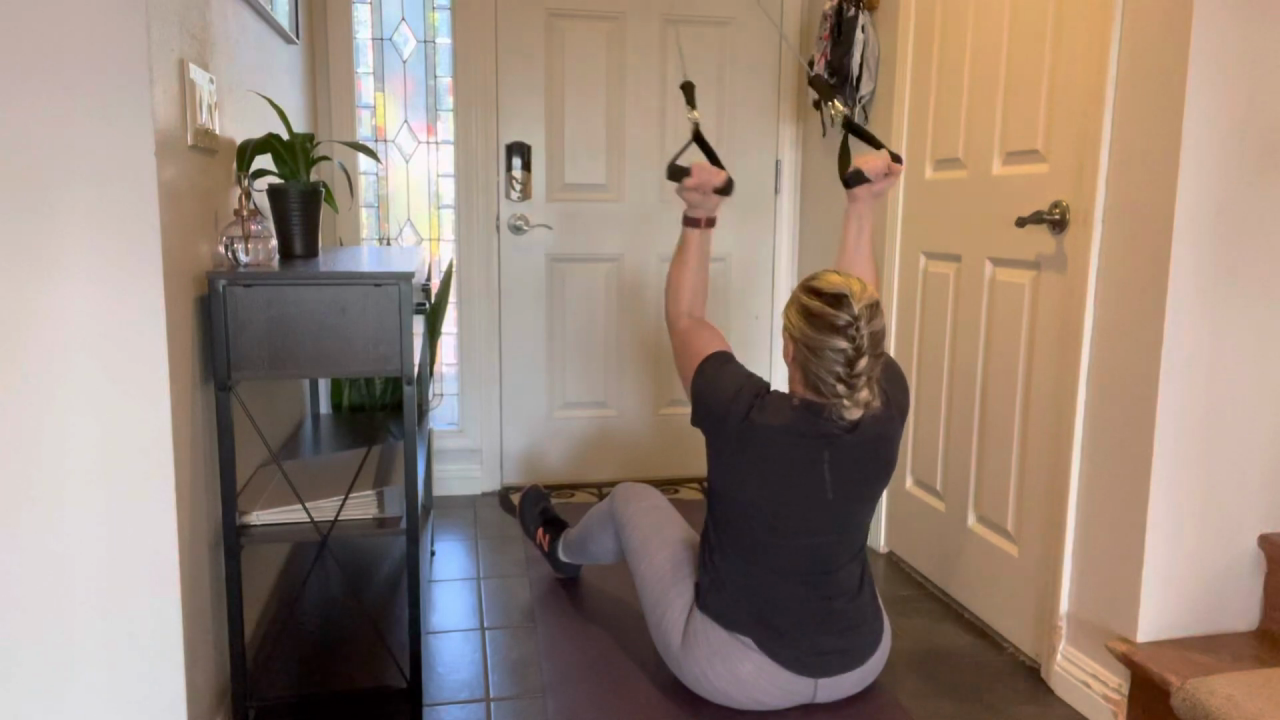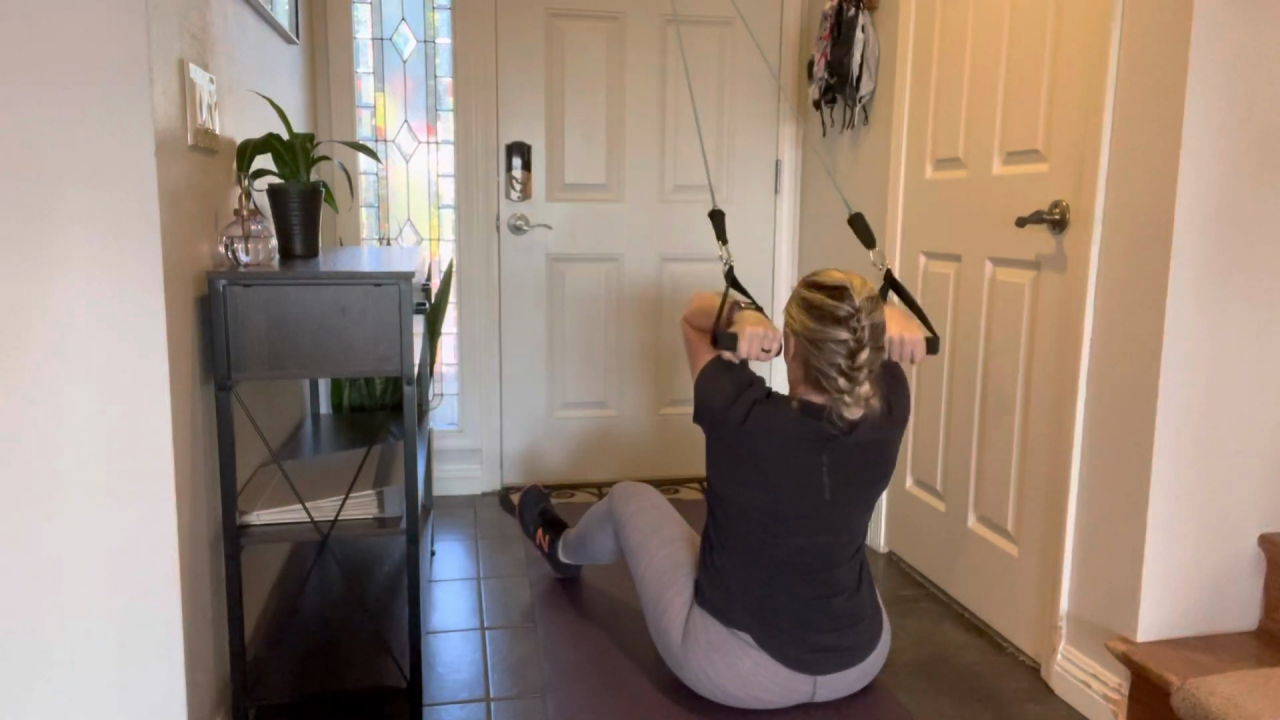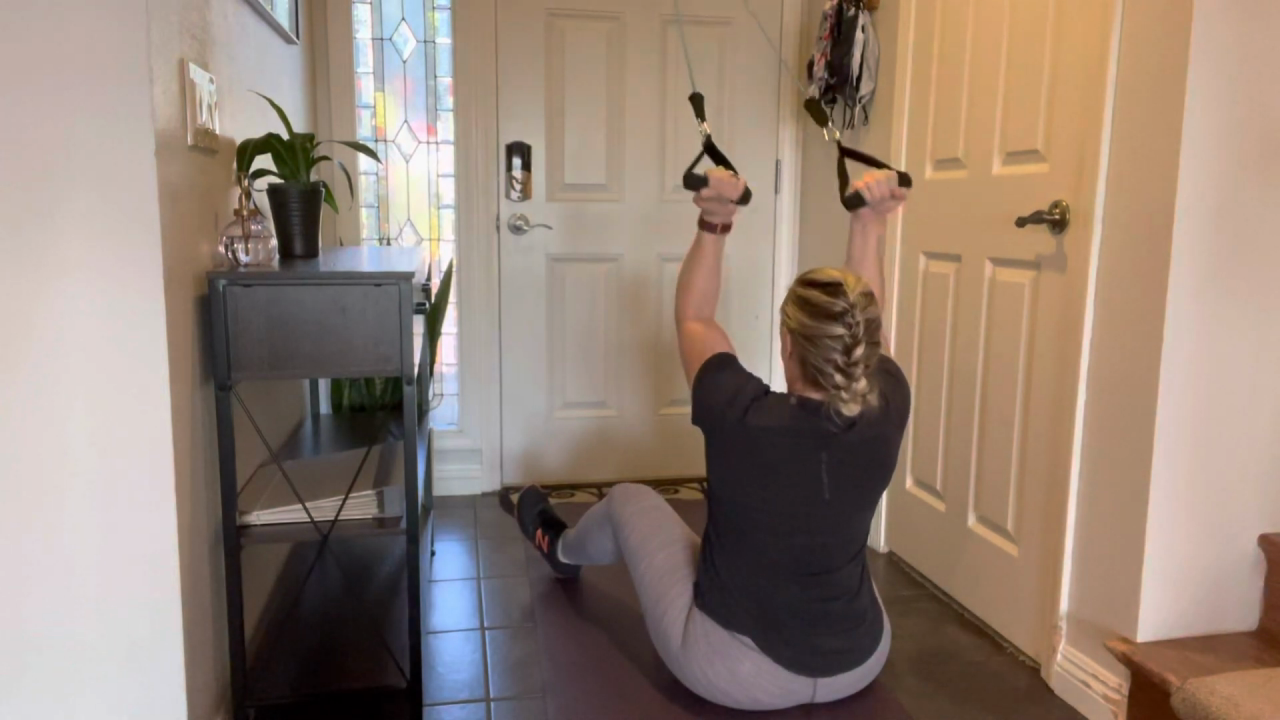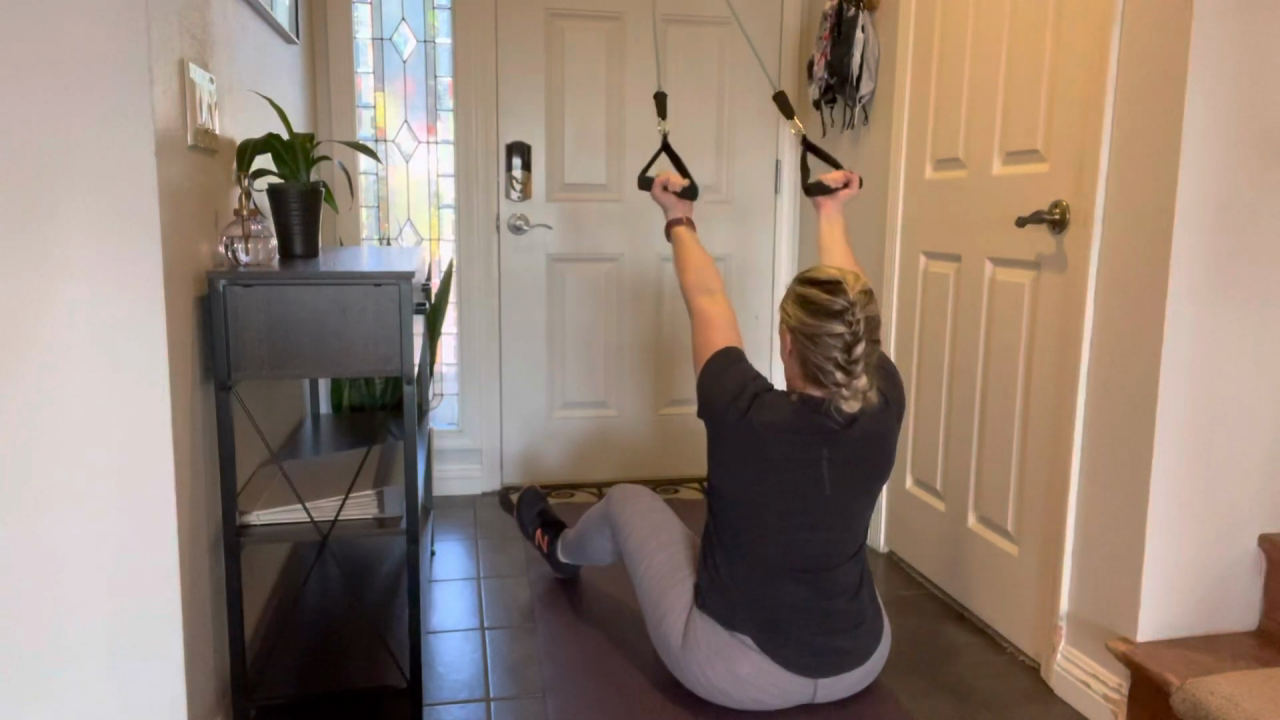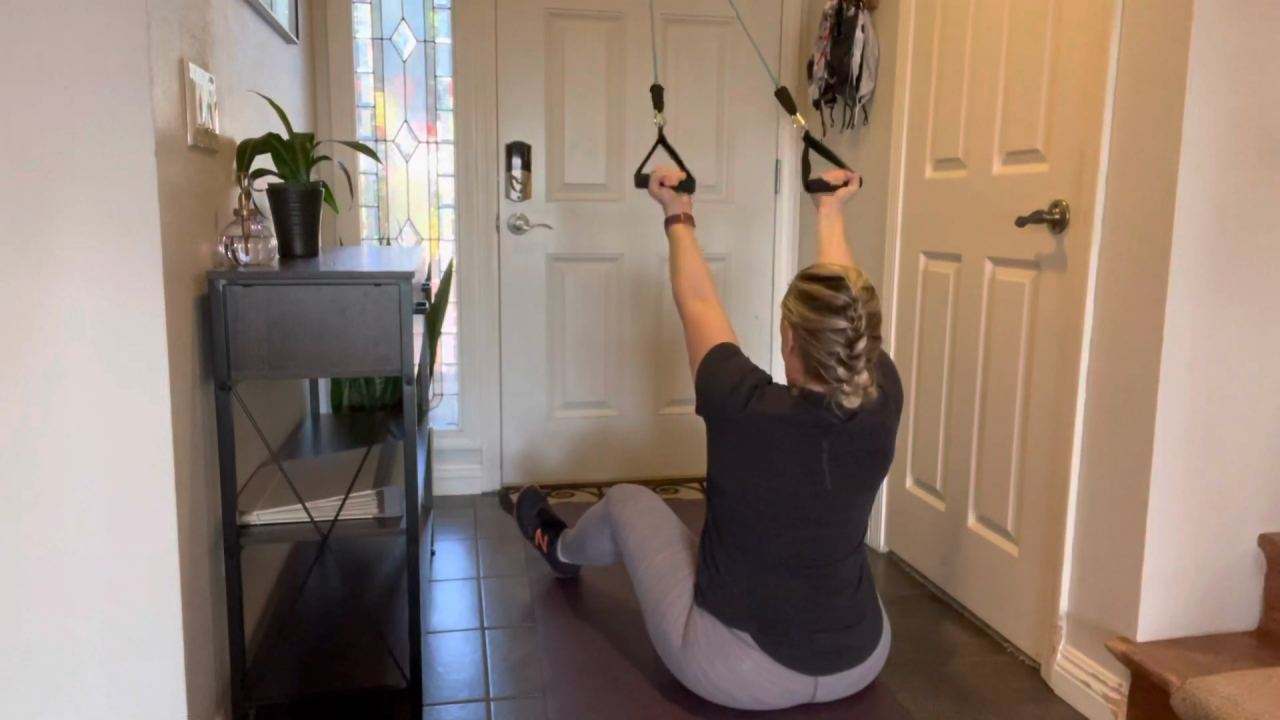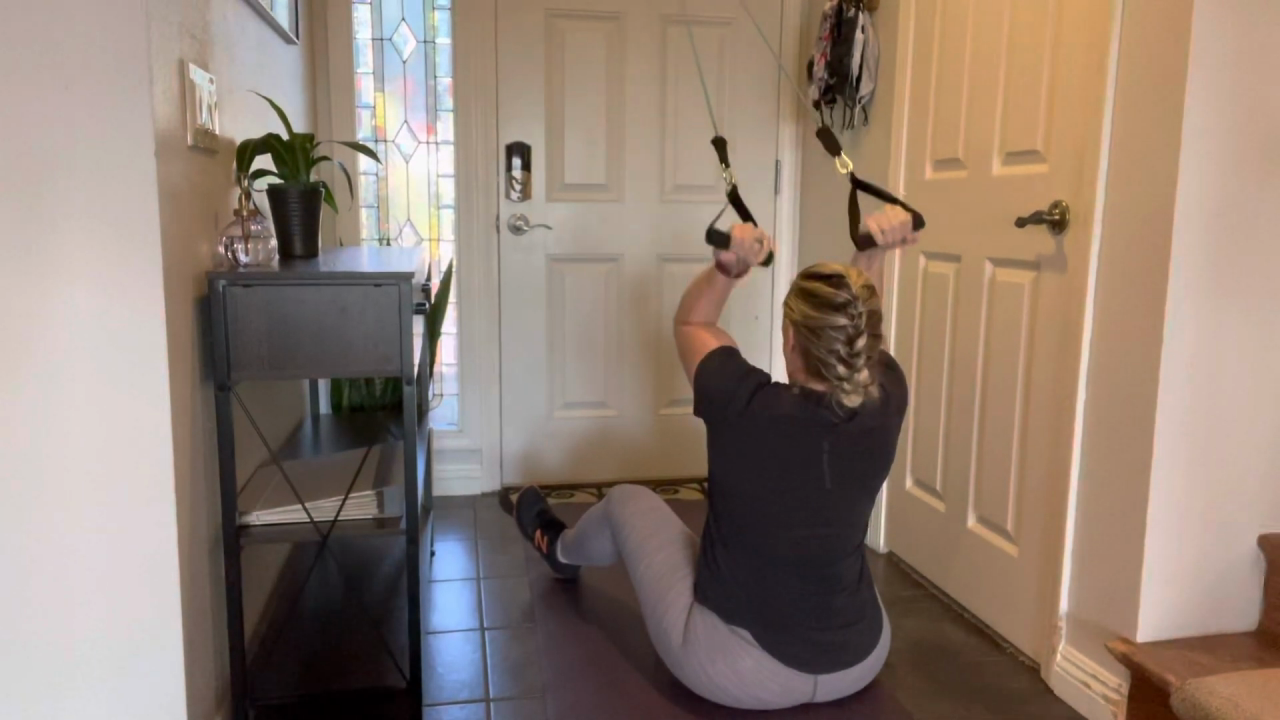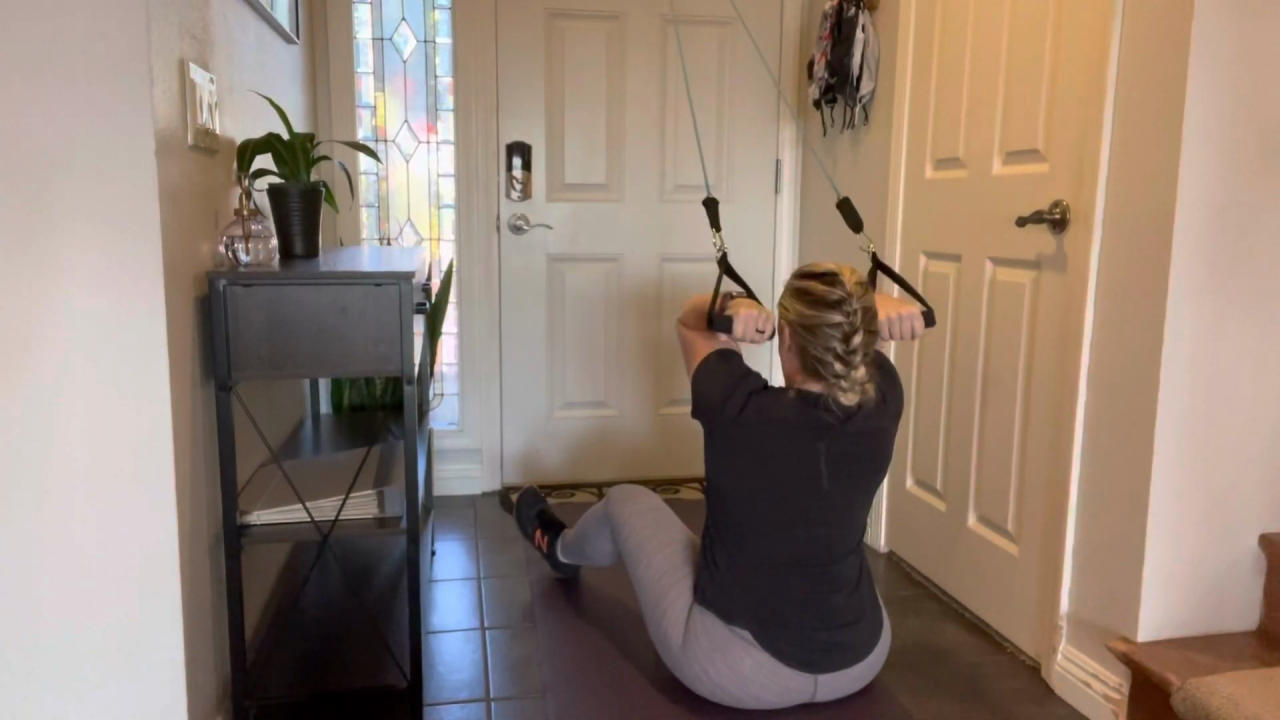
dt=0.7s
person 1, frame 1
left shoulder: (742, 419)
right shoulder: (885, 415)
left elbow: (685, 320)
right elbow: (857, 314)
left wrist: (699, 217)
right wrist: (861, 204)
left hip: (736, 674)
right hip: (859, 666)
left knee: (632, 500)
left ankle: (561, 549)
person 1, frame 2
left shoulder: (743, 419)
right shoulder: (886, 415)
left elbow: (695, 315)
right elbow: (860, 328)
left wrist: (740, 315)
right wrist: (890, 319)
left hip: (736, 672)
left knee: (630, 499)
left ankle: (562, 550)
person 1, frame 3
left shoulder: (743, 420)
right shoulder: (886, 415)
left elbow: (692, 318)
right elbow: (859, 319)
left wrist: (714, 223)
right wrist: (869, 219)
left hip: (735, 673)
right hip: (858, 664)
left knee: (628, 501)
left ankle: (561, 550)
person 1, frame 4
left shoulder: (745, 415)
right shoulder: (882, 412)
left elbow: (707, 304)
right elbow: (848, 311)
left wrist: (678, 220)
right wrist: (830, 213)
left hip: (735, 674)
right hip: (858, 666)
left knee: (626, 502)
left ankle: (561, 550)
person 1, frame 5
left shoulder: (745, 411)
right shoulder: (881, 408)
left elbow: (697, 304)
right elbow: (849, 310)
left wrist: (678, 215)
right wrist: (829, 210)
left hip: (734, 673)
right hip: (858, 664)
left knee: (627, 502)
left ankle: (560, 550)
person 1, frame 6
left shoulder: (746, 409)
right shoulder: (885, 407)
left elbow: (690, 321)
right elbow: (853, 318)
left wrist: (728, 265)
right wrist: (873, 251)
left hip: (736, 672)
right hip: (858, 664)
left knee: (627, 503)
left ankle: (562, 552)
person 1, frame 7
left shoulder: (741, 412)
right shoulder: (880, 404)
left elbow: (690, 321)
right elbow: (848, 326)
left wrist: (732, 307)
right wrist: (882, 305)
left hip: (738, 672)
left knee: (626, 502)
left ankle: (561, 549)
